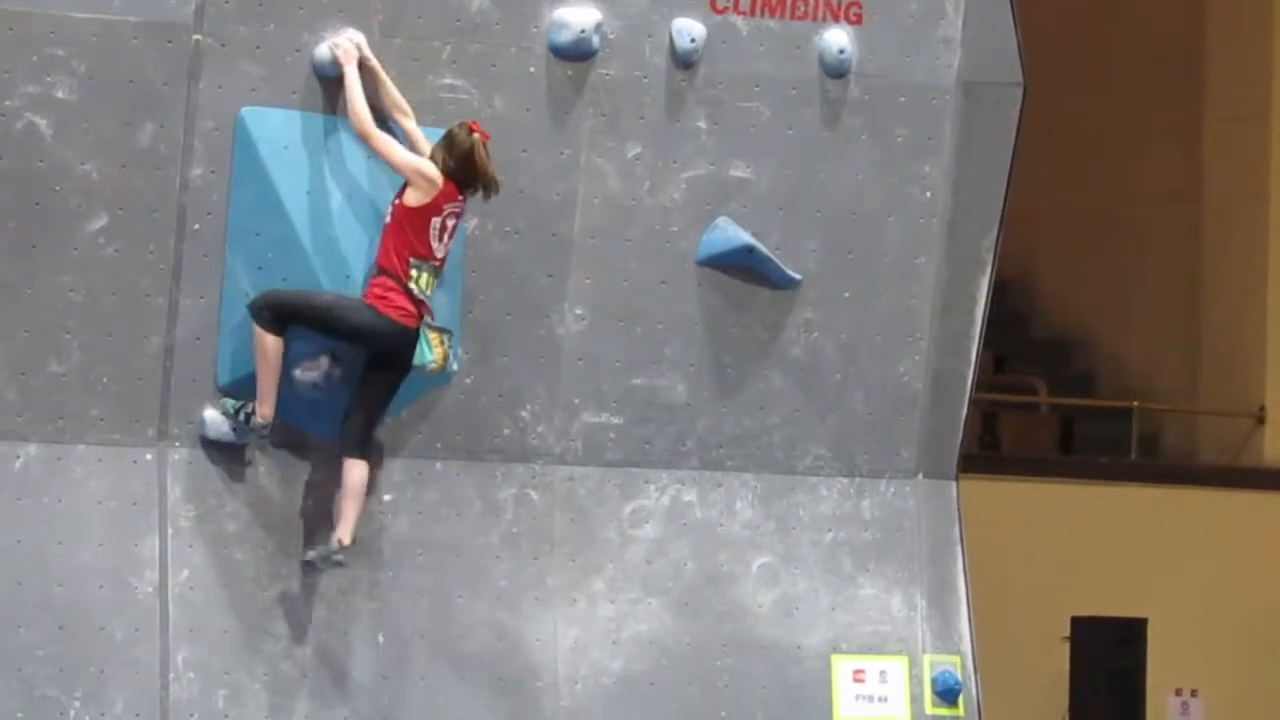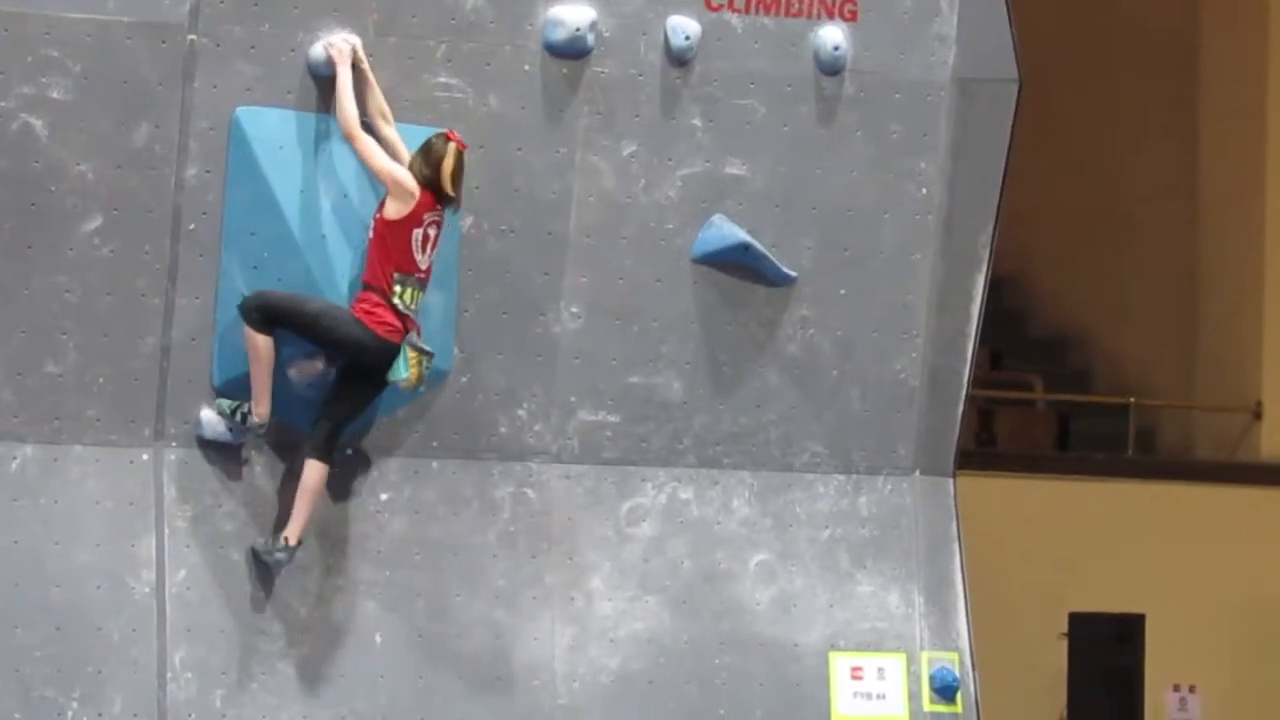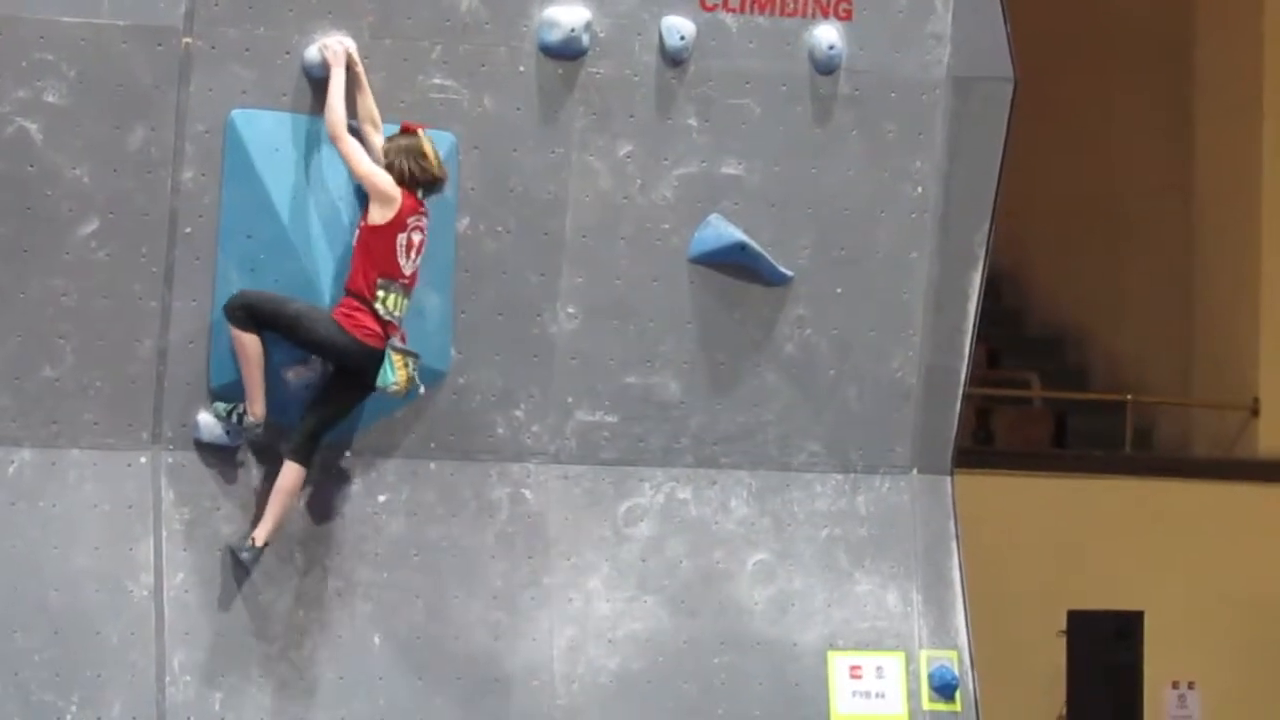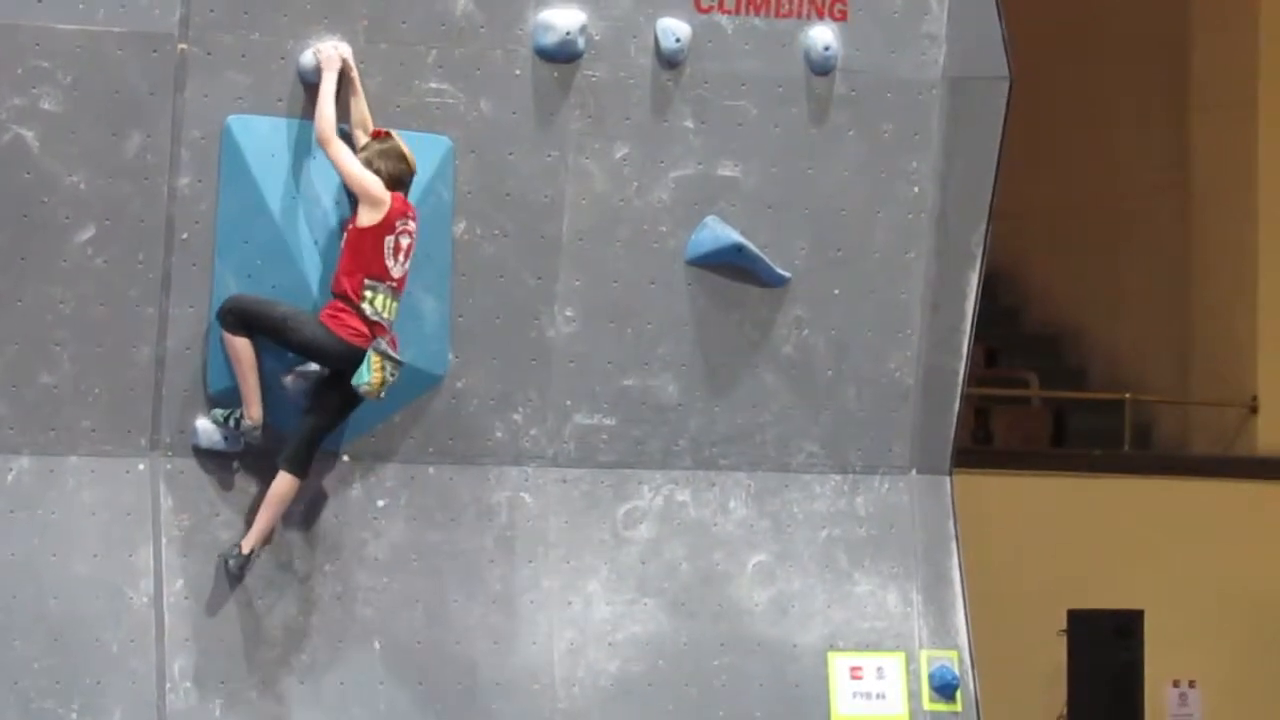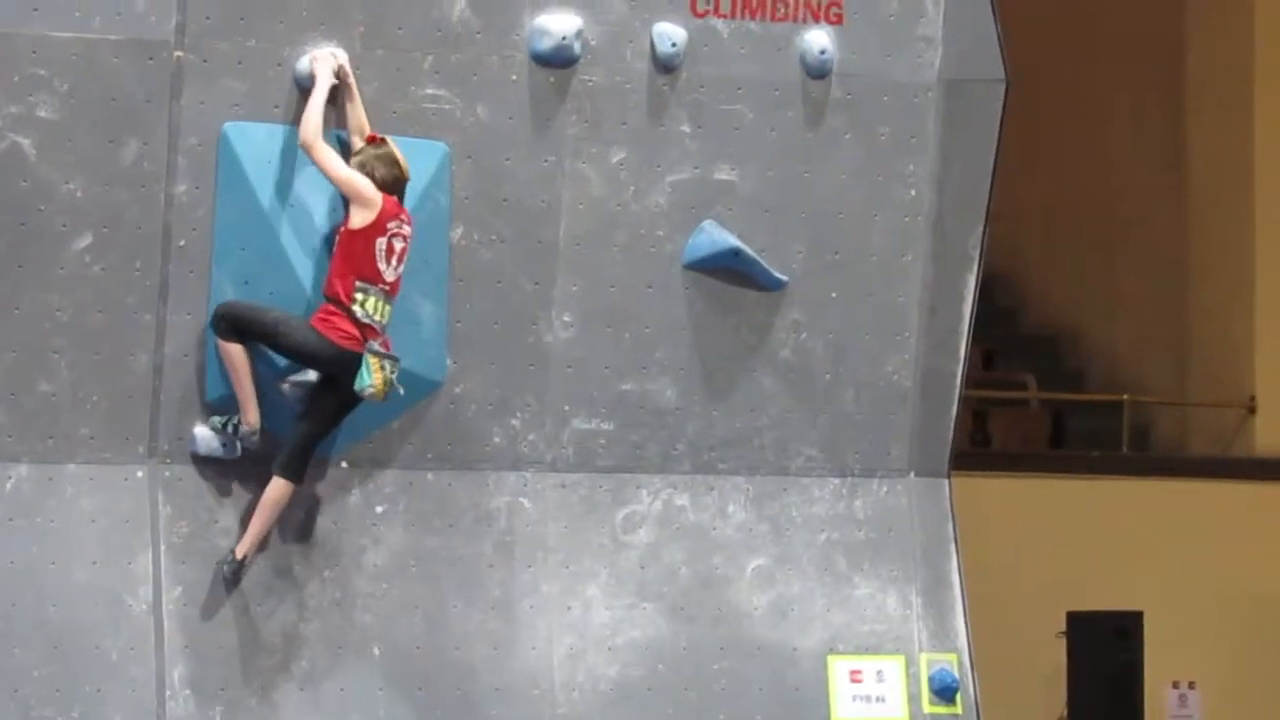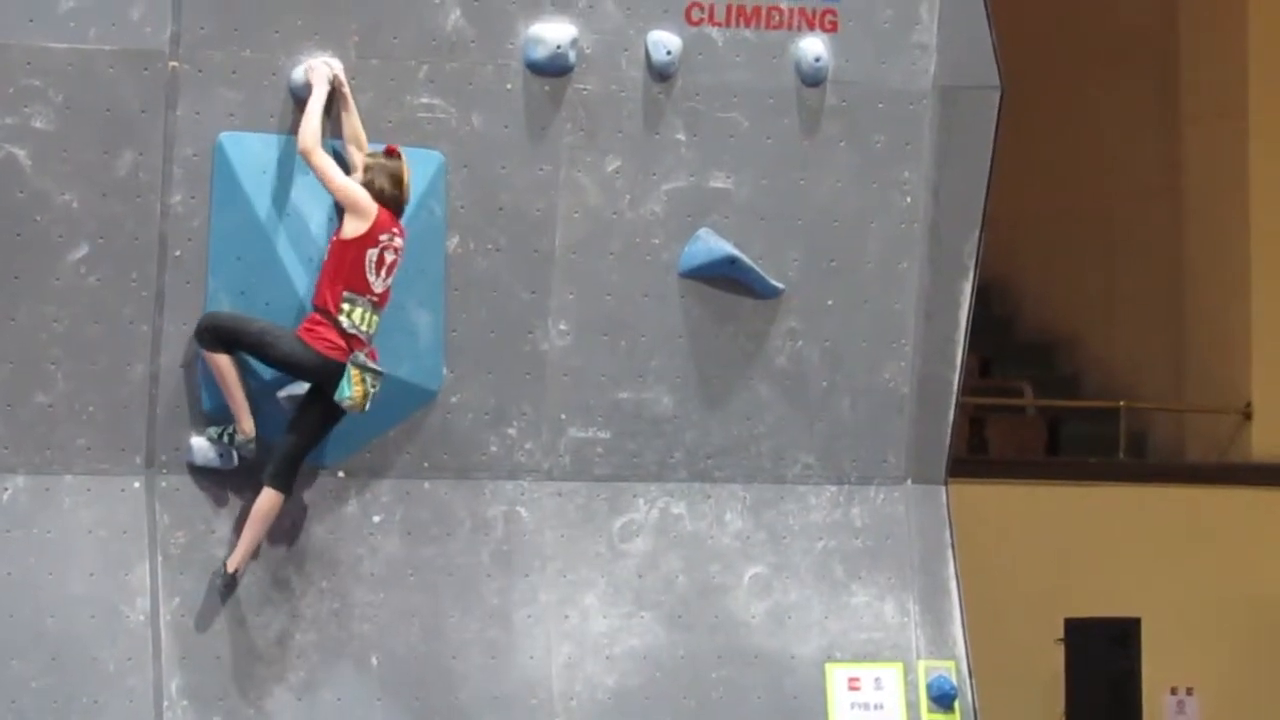
dt=0.3s
person 1, frame 1
left shoulder: (428, 177)
right shoulder: (452, 190)
left elbow: (364, 126)
right elbow: (401, 116)
left wrist: (349, 65)
right wrist: (370, 62)
left hip: (383, 317)
right hip: (408, 330)
left knee: (268, 306)
right knee: (357, 430)
left ankle: (260, 414)
right ankle: (340, 539)
person 1, frame 2
left shoulder: (407, 189)
right shoulder: (433, 203)
left elbow: (353, 130)
right elbow: (382, 123)
left wrist: (342, 66)
right wrist: (361, 66)
left hip: (369, 331)
right hip: (393, 344)
left knee: (257, 306)
right knee: (325, 432)
left ankle: (254, 414)
right ankle: (286, 541)
person 1, frame 3
left shoulder: (389, 194)
right shoulder: (415, 205)
left elbow: (338, 134)
right elbow: (371, 130)
left wrist: (337, 69)
right wrist: (358, 71)
left hip: (353, 336)
right hip: (379, 351)
left knee: (242, 306)
right knee: (306, 433)
left ankle: (252, 414)
right ankle: (257, 540)
person 1, frame 4
left shoulder: (377, 196)
right shoulder: (406, 210)
left elbow: (328, 136)
right elbow: (365, 137)
left wrist: (330, 71)
right wrist: (351, 77)
left hip: (339, 337)
right hip: (370, 352)
left knee: (234, 311)
right knee: (302, 446)
left ankle: (249, 418)
right ankle: (246, 548)
person 1, frame 5
left shoulder: (371, 198)
right shoulder: (400, 215)
left elbow: (310, 142)
right elbow: (364, 141)
left wrist: (322, 81)
right wrist: (348, 85)
left hip: (333, 342)
right hip: (364, 357)
left knee: (226, 316)
right knee: (297, 451)
left ankle: (247, 423)
right ankle: (242, 554)
person 1, frame 6
left shoulder: (365, 209)
right shoulder: (394, 228)
left elbow: (308, 148)
right elbow: (359, 151)
left wrist: (320, 88)
right wrist: (343, 94)
left hip: (318, 351)
right hip: (352, 366)
left knee: (211, 327)
right knee: (285, 462)
left ankle: (243, 432)
right ankle: (233, 567)
